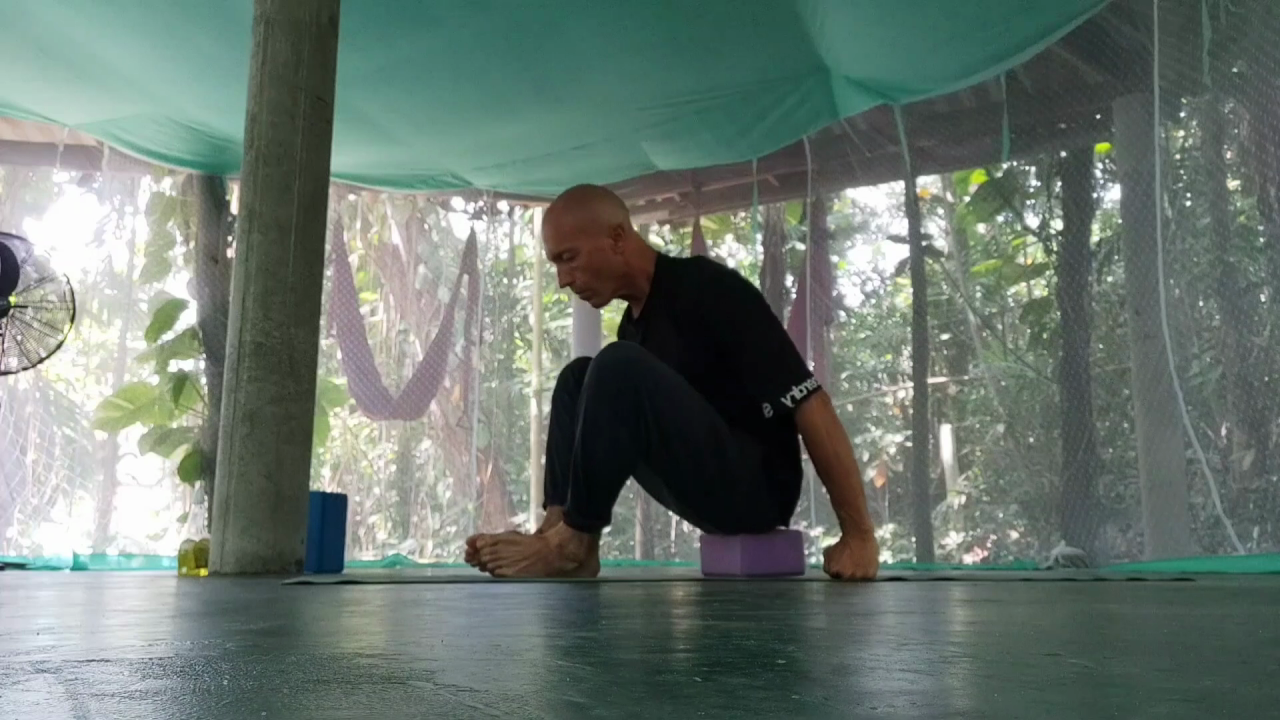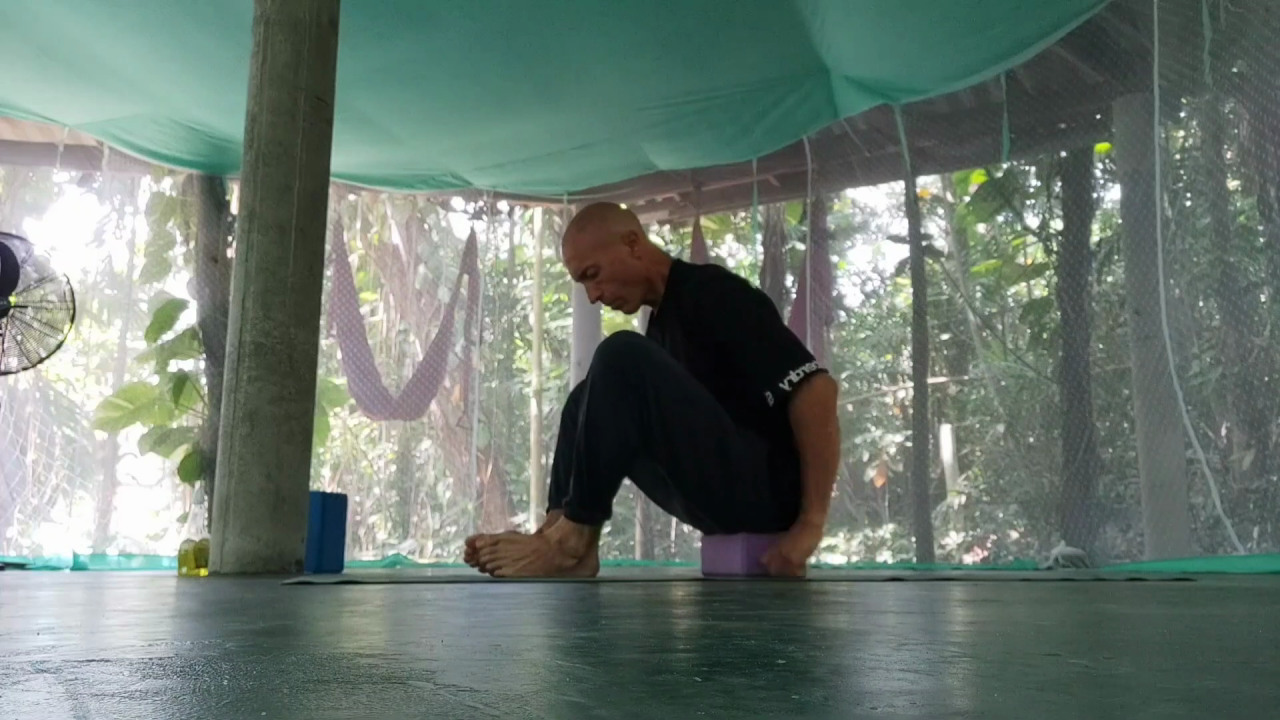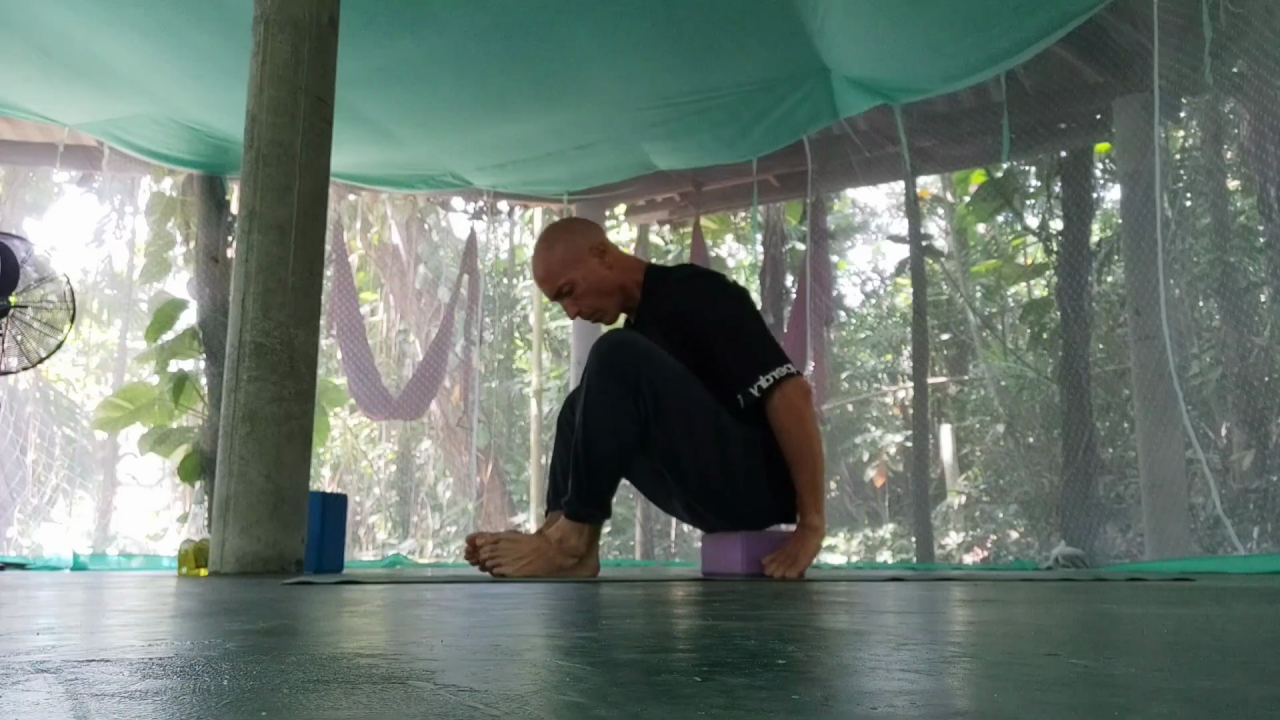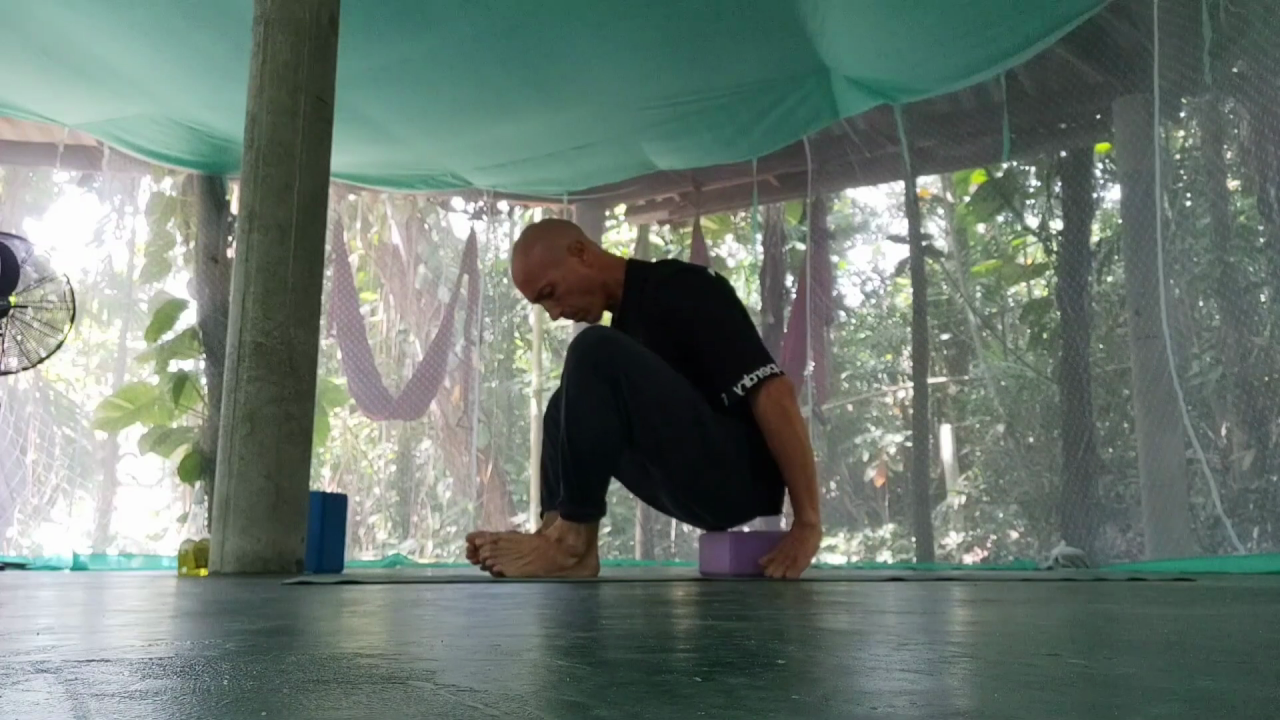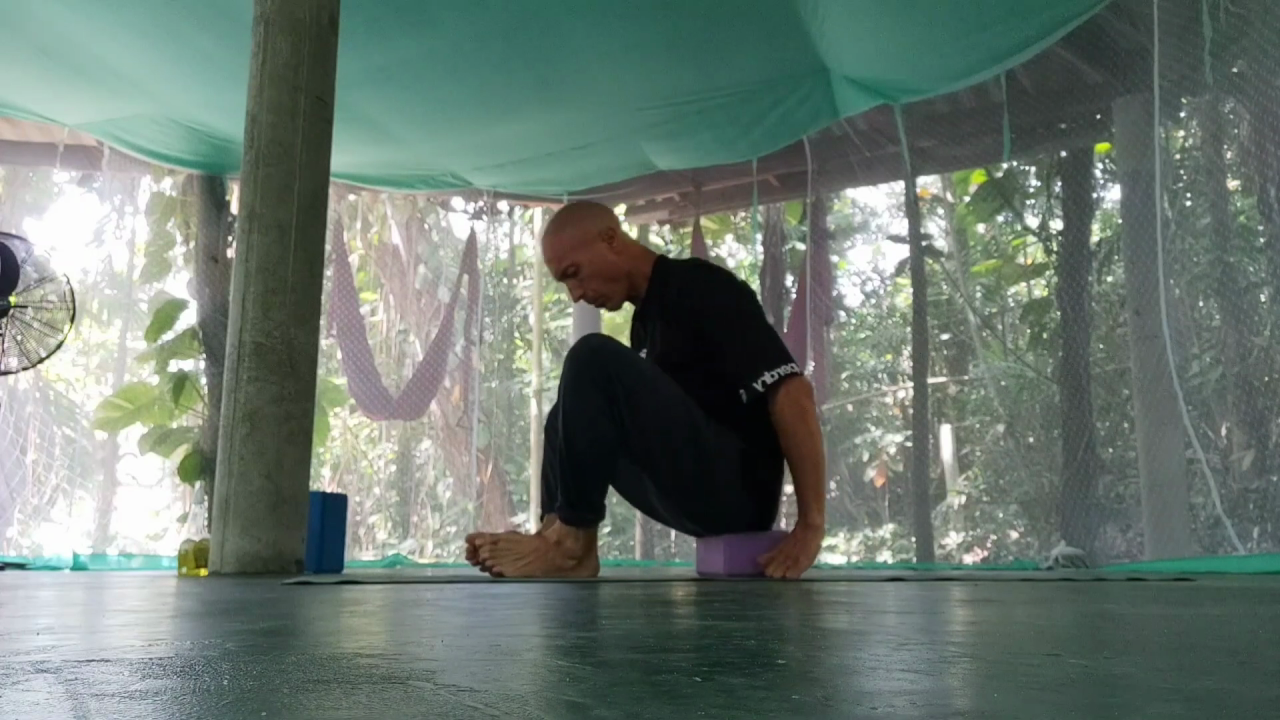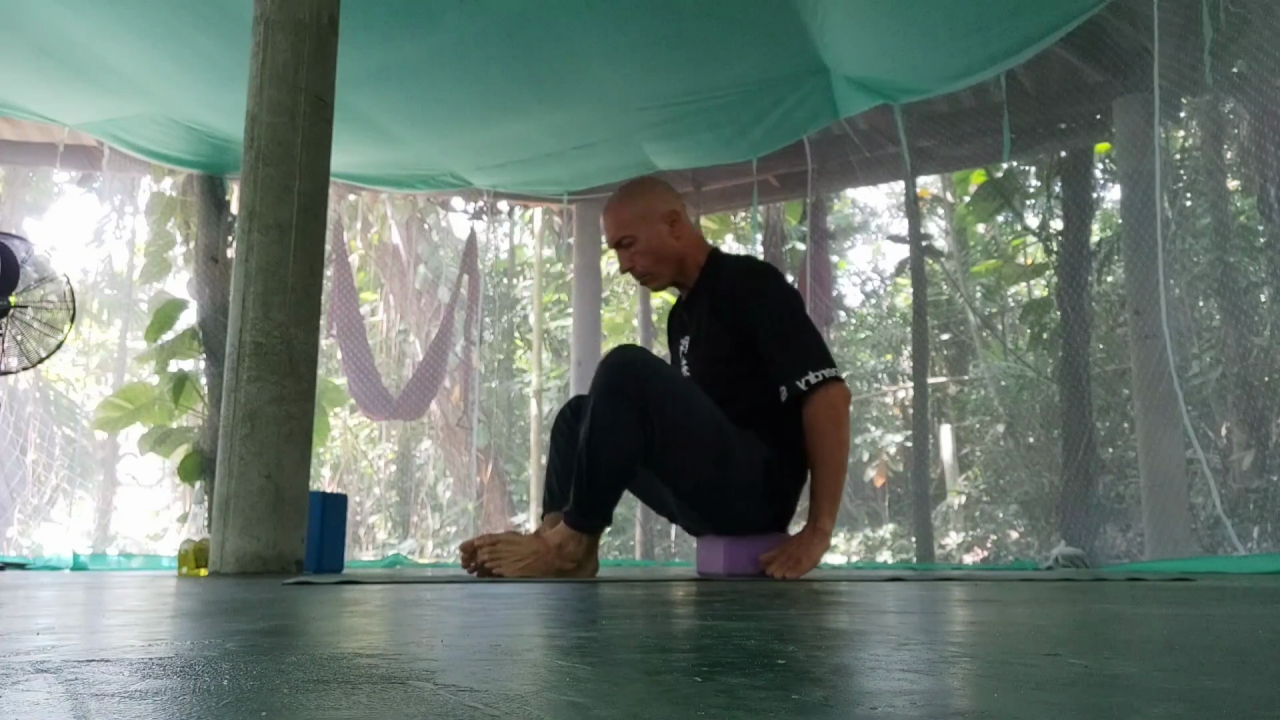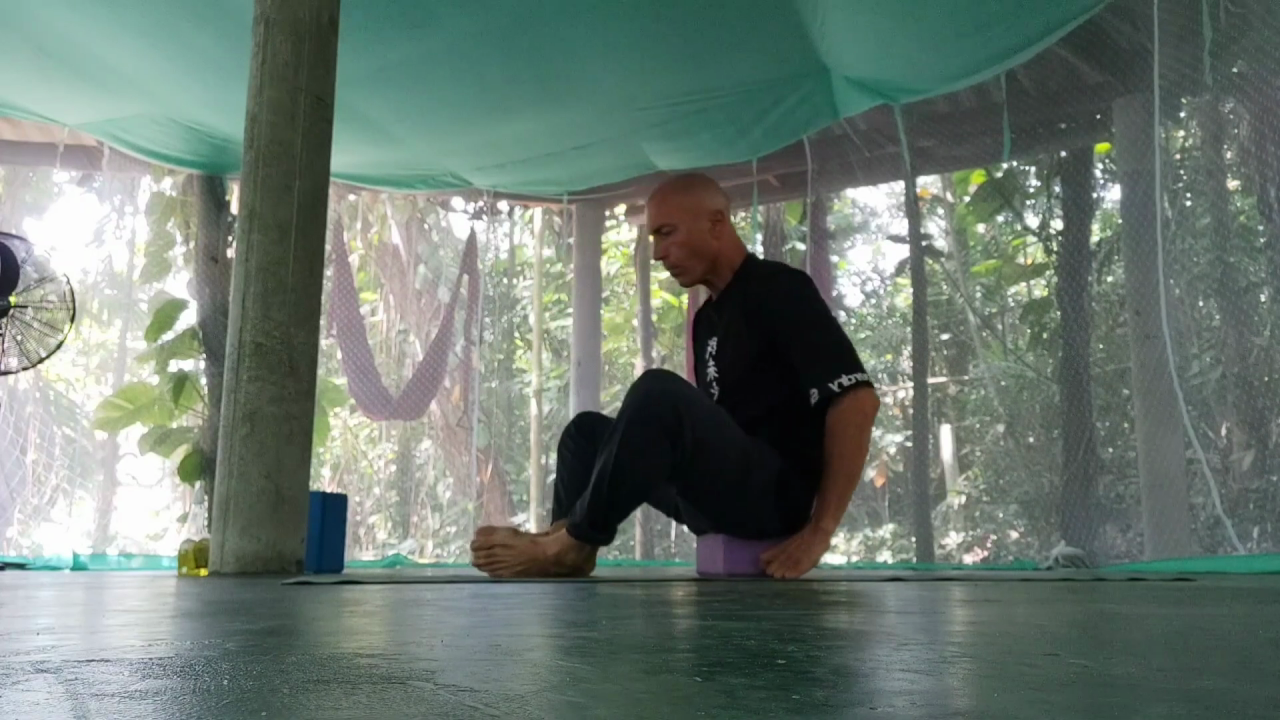
dt=0.4s
person 1, frame 1
left shoulder: (709, 292)
right shoulder: (632, 325)
left elbow: (808, 404)
left wrist: (858, 535)
left hip: (756, 488)
right hip: (704, 488)
left knee: (619, 368)
right knee: (579, 379)
left ankle: (574, 542)
right ankle: (561, 528)
person 1, frame 2
left shoulder: (714, 296)
right shoulder: (662, 323)
left elbow: (814, 388)
left wrist: (811, 520)
left hip: (759, 490)
right hip: (709, 492)
left knee: (621, 358)
right knee: (592, 397)
left ankle: (573, 537)
right ankle: (561, 530)
person 1, frame 3
left shoulder: (694, 294)
right shoulder: (637, 328)
left elbow: (791, 392)
left wrist: (811, 526)
left hip: (754, 486)
right hip: (706, 492)
left knee: (617, 356)
right knee: (585, 405)
left ankle: (574, 538)
right ankle: (558, 530)
person 1, frame 4
left shoulder: (678, 290)
right shoulder: (626, 319)
left elbow: (773, 391)
left wrist: (807, 523)
left hip: (740, 480)
right hip: (695, 486)
left knee: (595, 354)
right knee: (569, 406)
left ankle: (572, 538)
right ankle: (557, 531)
person 1, frame 5
left shoulder: (700, 289)
right shoulder: (646, 320)
left elbow: (790, 390)
left wrist: (810, 525)
left hip: (735, 488)
right hip: (693, 491)
left knee: (593, 361)
right knee: (572, 413)
left ankle: (572, 539)
right ankle: (557, 533)
person 1, frame 6
left shoulder: (749, 285)
right shoulder: (682, 316)
left elbow: (828, 393)
left wrist: (818, 531)
left hip: (756, 490)
right hip: (709, 492)
left knee: (627, 369)
right knee: (582, 412)
left ankle: (575, 541)
right ankle: (556, 533)
person 1, frame 7
left shoulder: (781, 291)
right shoulder: (707, 318)
left elbow: (856, 398)
left wrist: (819, 531)
left hip: (773, 494)
right hip: (721, 495)
left knee: (658, 393)
right knee: (587, 429)
left ankle: (574, 545)
right ankle: (562, 538)
